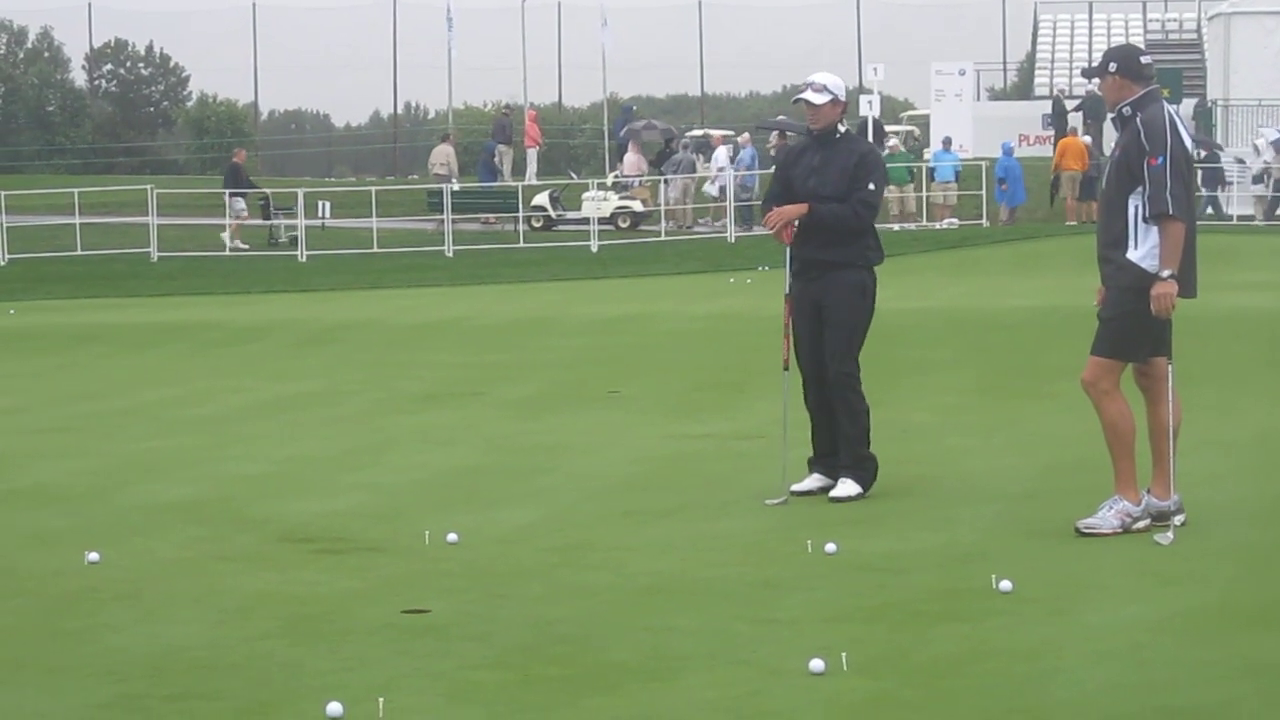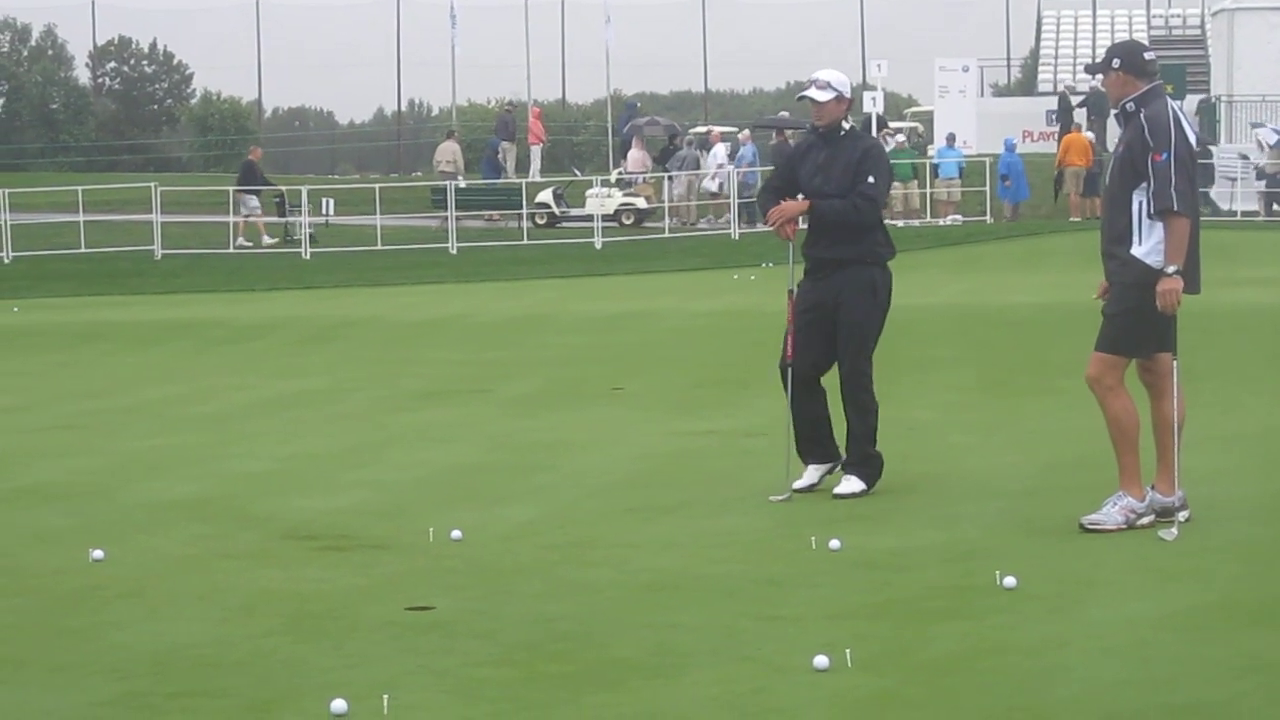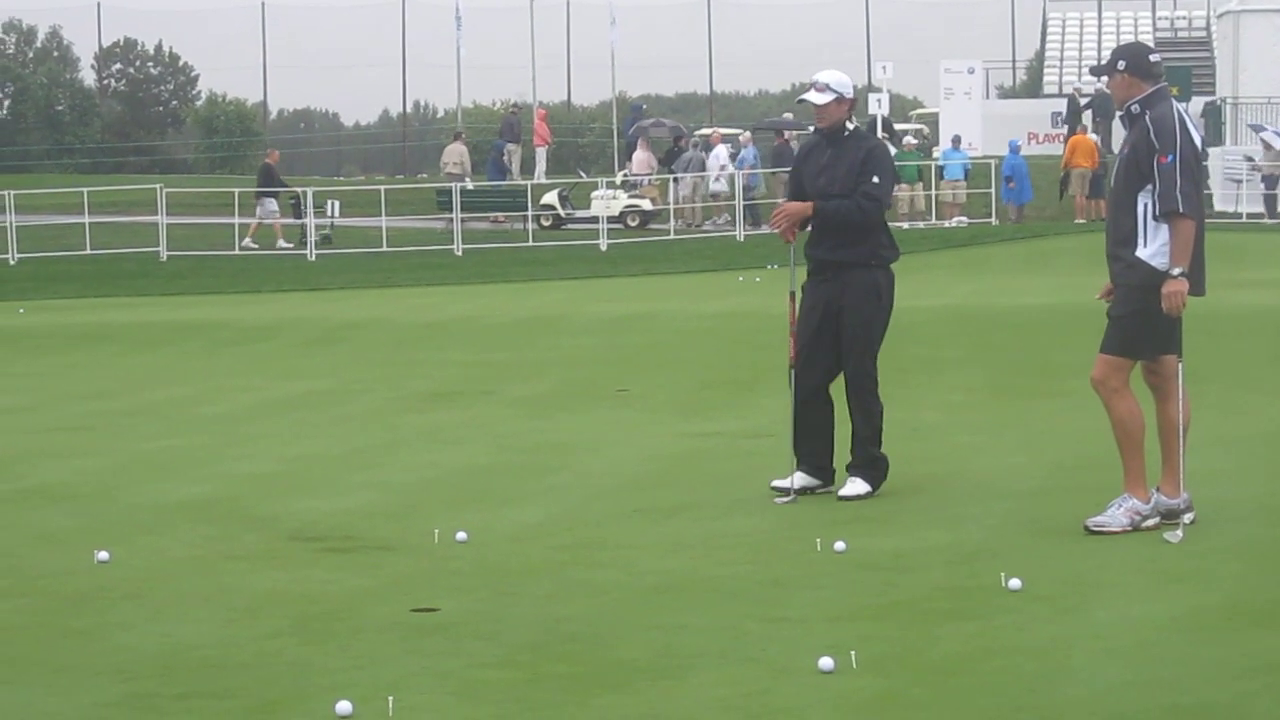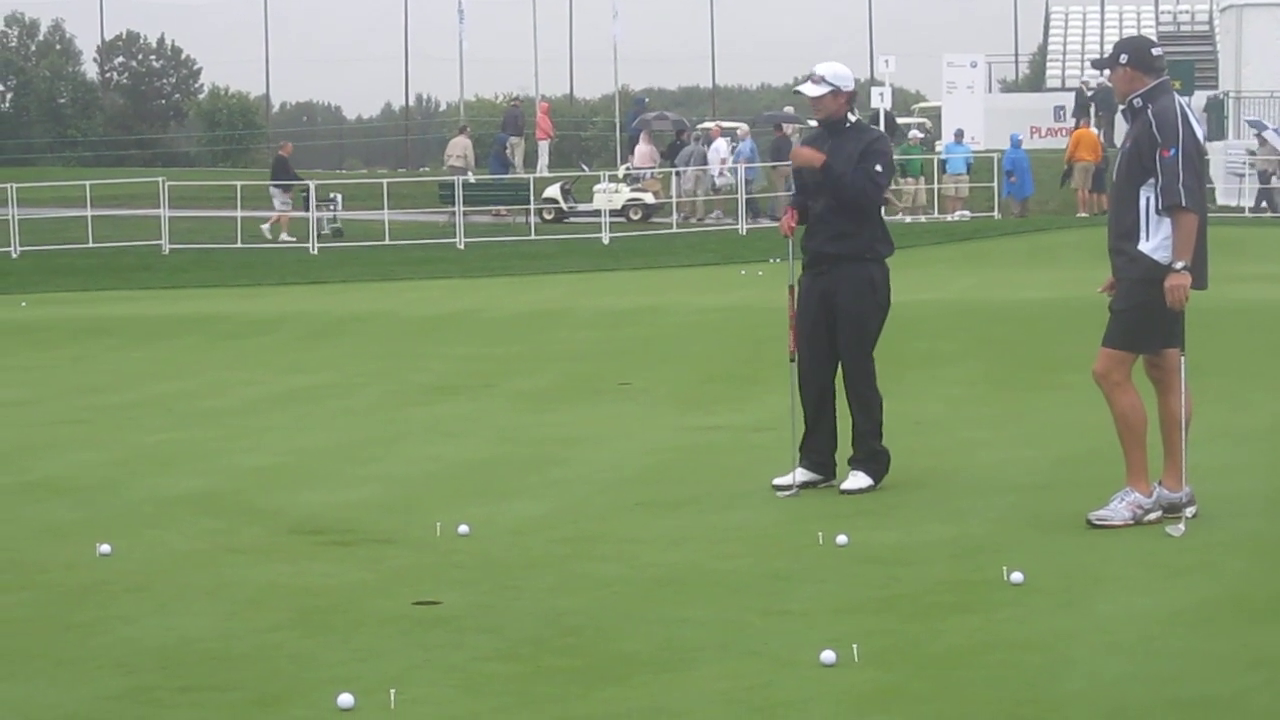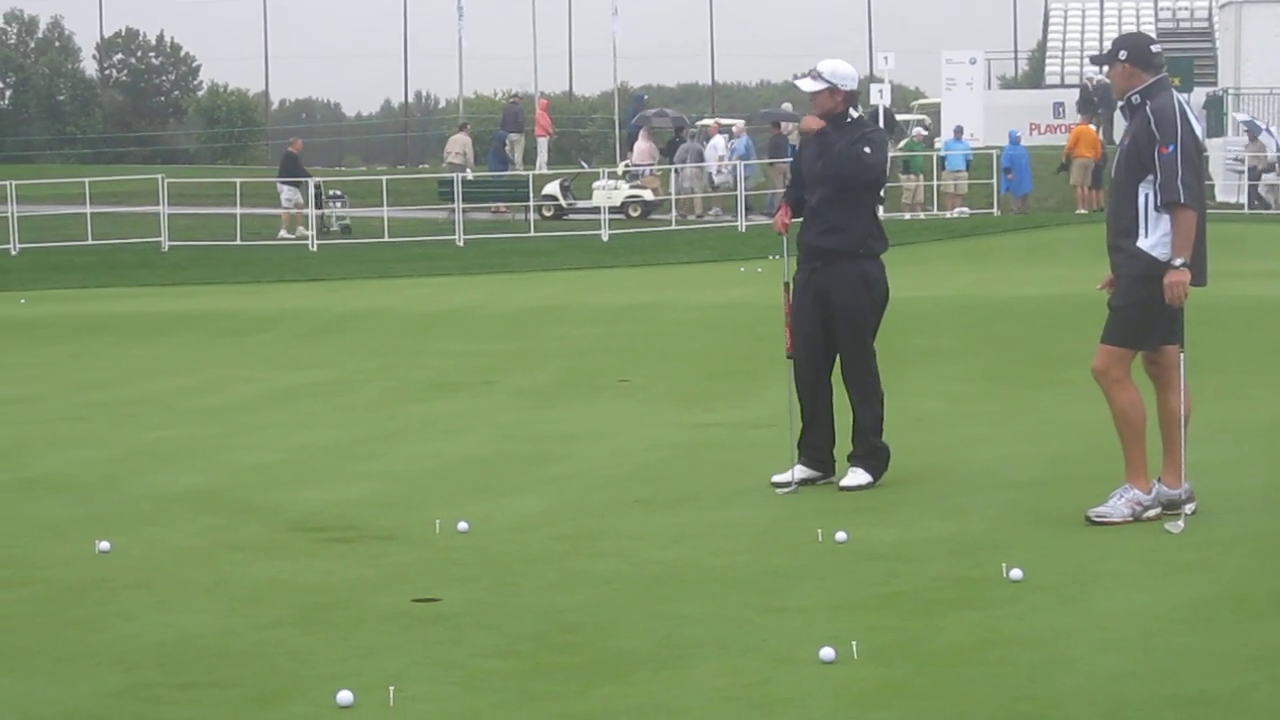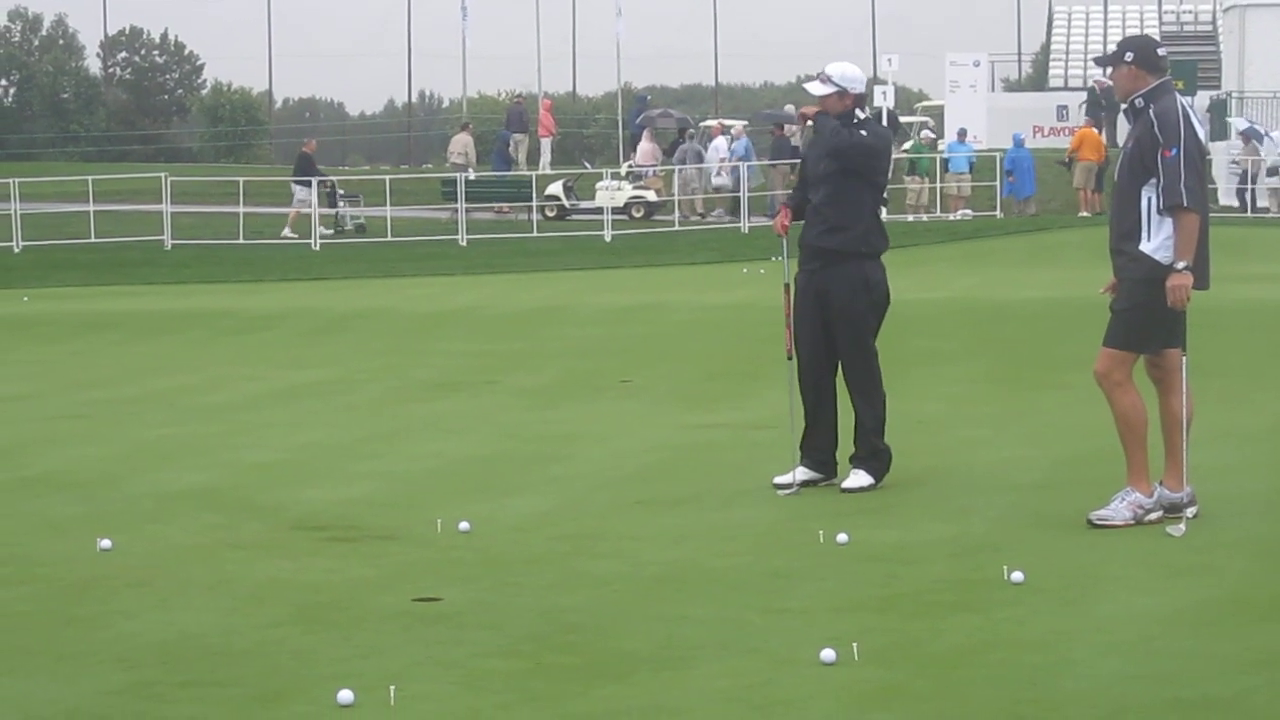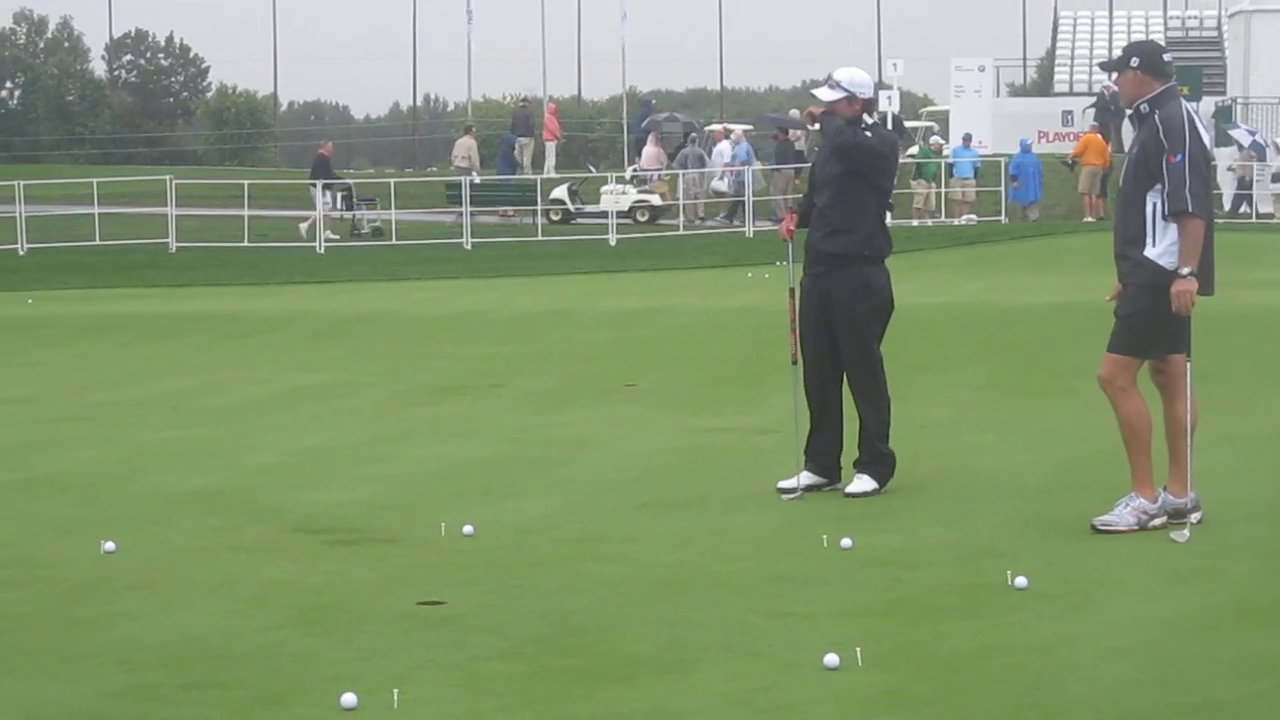
dt=0.2s
person 1, frame 1
left shoulder: (1154, 125)
right shoulder: (1141, 123)
left elbow: (1172, 207)
left wrist: (1167, 275)
right wrist: (1116, 276)
left hip: (1146, 276)
right hip: (1137, 274)
left knee: (1099, 379)
right knee: (1151, 380)
left ankle: (1129, 500)
right ankle: (1161, 498)
person 1, frame 2
left shoulder: (1158, 121)
right shoulder: (1144, 120)
left elbow: (1177, 203)
left wrist: (1173, 271)
right wrist: (1119, 271)
left hip: (1151, 272)
right hip: (1141, 271)
left knee: (1103, 375)
right knee: (1156, 376)
left ankle: (1134, 497)
right ankle: (1166, 494)
person 1, frame 3
left shoulder: (1164, 122)
right shoulder: (1148, 122)
left elbow: (1183, 205)
left wrist: (1178, 273)
right wrist: (1124, 273)
left hip: (1156, 275)
right hip: (1145, 273)
left knee: (1109, 377)
right knee: (1161, 378)
left ankle: (1139, 499)
right ankle: (1171, 496)
person 1, frame 4
left shoulder: (1166, 116)
right shoulder: (1150, 115)
left elbow: (1185, 198)
left wrist: (1181, 266)
right wrist: (1125, 267)
left hip: (1158, 268)
right hip: (1148, 266)
left knee: (1110, 370)
right knee: (1163, 372)
left ankle: (1140, 493)
right ankle: (1173, 490)
person 1, frame 5
left shoulder: (1164, 112)
right shoulder: (1148, 112)
left elbow: (1184, 195)
left wrist: (1180, 263)
right wrist: (1125, 264)
left hip: (1158, 265)
right hip: (1147, 264)
left knee: (1109, 368)
right knee: (1162, 369)
left ankle: (1141, 488)
right ankle: (1172, 486)
person 1, frame 6
left shoulder: (1168, 116)
right shoulder: (1151, 115)
left elbow: (1187, 198)
left wrist: (1183, 266)
right wrist: (1127, 268)
left hip: (1160, 268)
right hip: (1149, 267)
left knee: (1112, 370)
right knee: (1164, 372)
left ankle: (1142, 492)
right ankle: (1174, 490)
person 1, frame 7
left shoulder: (1173, 121)
right shoulder: (1156, 121)
left elbow: (1192, 204)
left wrist: (1187, 272)
right wrist: (1131, 274)
left hip: (1164, 274)
right hip: (1153, 272)
left knee: (1116, 376)
right knee: (1169, 378)
left ankle: (1146, 498)
right ankle: (1179, 496)
person 2, frame 1
left shoulder: (863, 154)
right shoulder: (797, 154)
left elbow: (862, 213)
right elbow: (773, 200)
left wrist: (807, 210)
right wrist: (781, 219)
left hip: (849, 276)
right hip: (806, 274)
left knee: (842, 373)
right knee: (812, 375)
left ankle: (857, 470)
right ankle: (825, 465)
person 2, frame 2
left shoulder: (868, 150)
right shoulder: (804, 150)
left elbow: (865, 209)
right elbow: (771, 192)
left wrist: (808, 207)
right wrist: (781, 215)
left hip: (861, 274)
right hip: (818, 272)
left knee: (854, 373)
right knee: (796, 367)
left ankle: (862, 466)
right ankle: (820, 453)
person 2, frame 3
left shoulder: (872, 150)
right shoulder: (808, 151)
left elbow: (868, 208)
right elbow: (797, 199)
left wrist: (812, 207)
right wrist: (789, 218)
left hip: (864, 276)
right hip: (821, 274)
left knee: (860, 374)
right knee: (807, 374)
left ankle: (867, 469)
right ankle: (814, 467)
person 2, frame 4
left shoulder: (872, 142)
right shoulder: (812, 141)
left elbow: (869, 193)
left wrist: (824, 163)
right wrist: (794, 213)
left hip: (859, 269)
right hip: (817, 268)
left knee: (857, 368)
right knee: (812, 369)
left ankle: (869, 463)
right ankle: (816, 462)
person 2, frame 5
left shoulder: (869, 136)
right shoulder: (811, 138)
left elbow: (855, 171)
left wrist: (823, 132)
right wrist: (787, 207)
left hip: (854, 266)
right hip: (813, 264)
left knee: (858, 365)
right knee: (808, 365)
left ankle: (869, 459)
right ankle: (815, 458)
person 2, frame 6
left shoulder: (874, 137)
right shoulder: (821, 138)
left elbow: (842, 147)
left wrist: (820, 117)
right wrist: (789, 210)
left hip: (855, 268)
right hip: (815, 264)
left knee: (859, 366)
right knee: (812, 366)
left ankle: (871, 460)
right ankle: (817, 460)
person 2, frame 7
left shoulder: (880, 142)
right shoulder: (830, 143)
left elbow: (846, 143)
left wrist: (825, 118)
right wrist: (797, 216)
left hip: (859, 273)
right hip: (820, 269)
left knee: (864, 370)
right knee: (818, 372)
left ankle: (875, 466)
right ankle: (821, 464)
